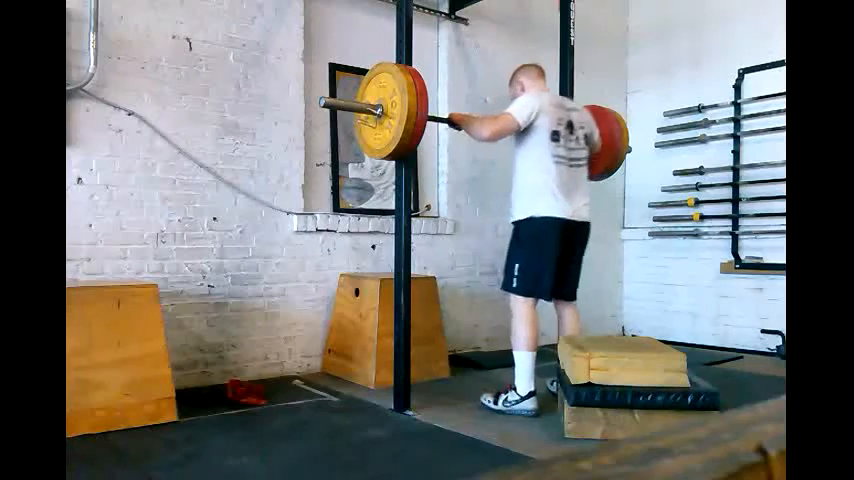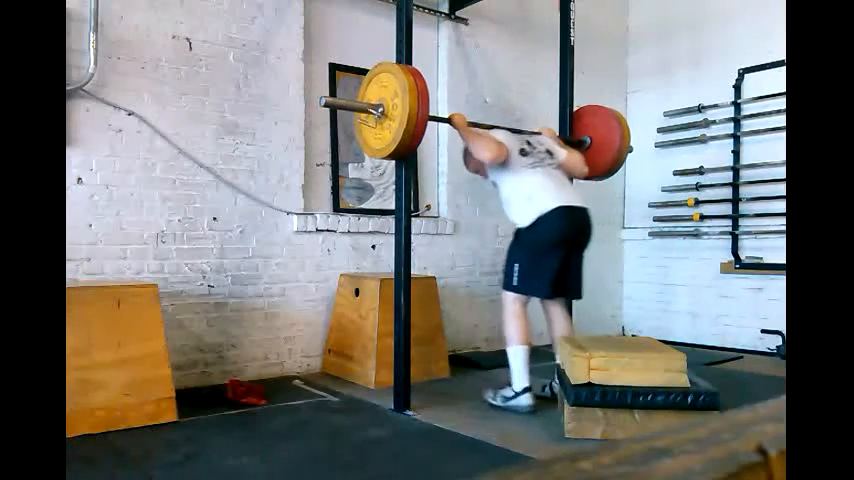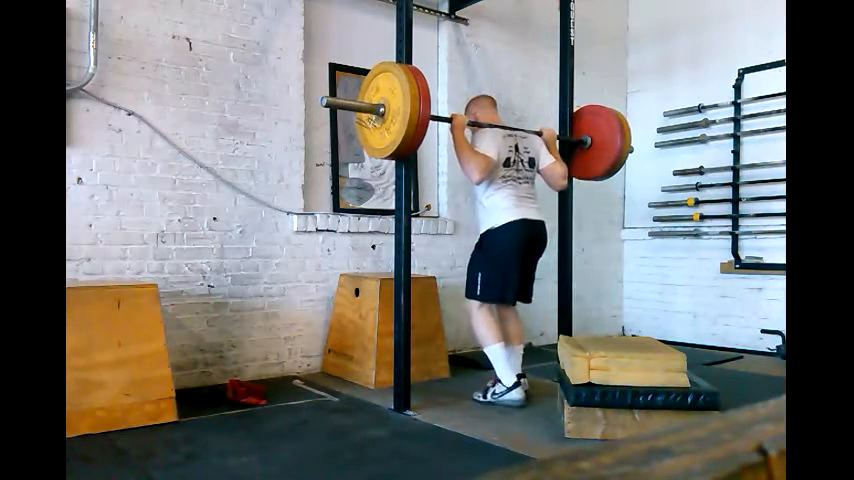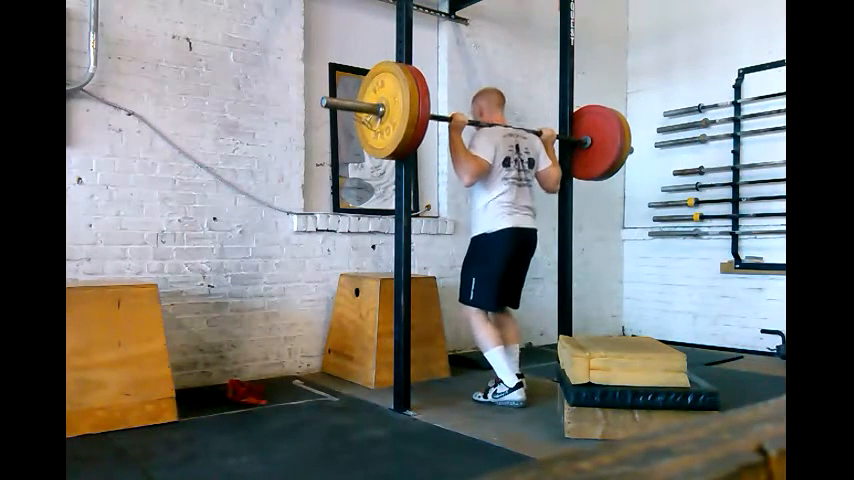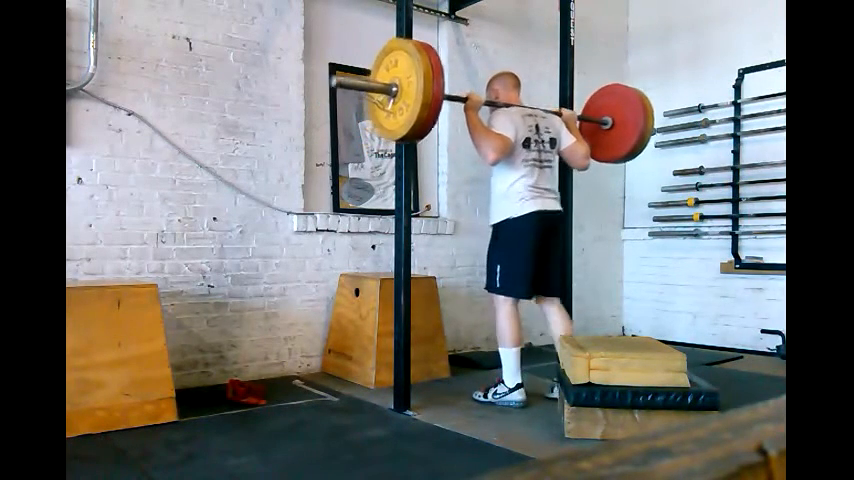
dt=1s
person 1, frame 1
left shoulder: (533, 102)
right shoulder: (581, 112)
left elbow: (489, 131)
right elbow: (594, 149)
left wrist: (460, 119)
left hip: (540, 219)
right hip: (577, 221)
left knee: (522, 302)
right knee: (565, 302)
left ankle: (523, 393)
person 1, frame 2
left shoulder: (495, 139)
right shoulder: (536, 141)
left elbow: (490, 152)
right elbow: (580, 167)
left wrist: (461, 126)
right wrist: (554, 141)
left hip: (547, 220)
right hip: (578, 218)
left knee: (513, 300)
right knee: (554, 301)
left ankle: (519, 390)
person 1, frame 3
left shoulder: (487, 135)
right shoulder: (531, 139)
left elbow: (477, 173)
right elbow: (560, 180)
left wrist: (457, 131)
right wrist: (551, 143)
left hip: (505, 230)
right hip: (534, 229)
left knee: (478, 305)
right knee: (505, 304)
left ankle: (508, 384)
right ankle: (515, 375)
person 1, frame 4
left shoulder: (487, 136)
right shoulder: (530, 140)
left elbow: (468, 176)
right elbow: (552, 183)
left wrist: (455, 131)
right wrist: (548, 144)
left hip: (496, 235)
right hip: (525, 234)
left knee: (476, 311)
right knee: (499, 308)
left ankle: (510, 385)
right ankle: (513, 377)
person 1, frame 5
left shoulder: (504, 116)
right shoulder: (551, 120)
left elbow: (492, 153)
right elbow: (582, 159)
left wrist: (471, 111)
right wrist: (571, 123)
left hip: (518, 218)
right hip: (551, 216)
left knee: (505, 300)
right knee: (549, 299)
left ankle: (511, 386)
